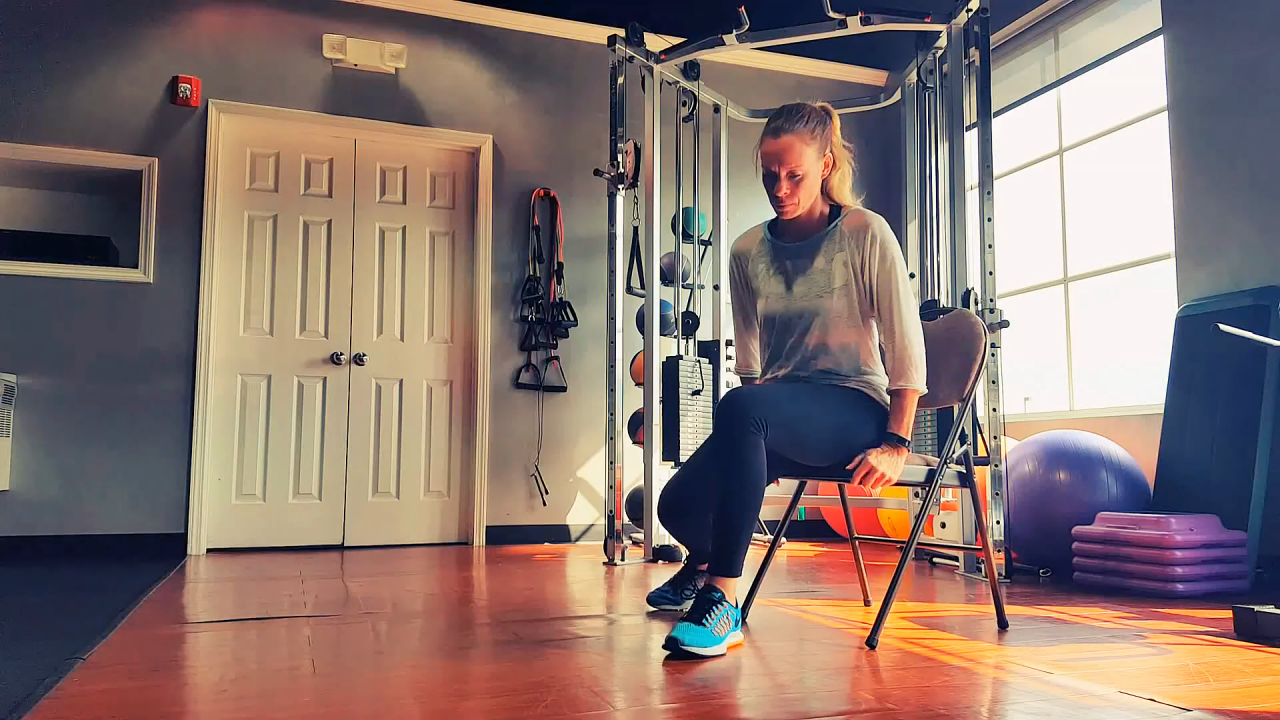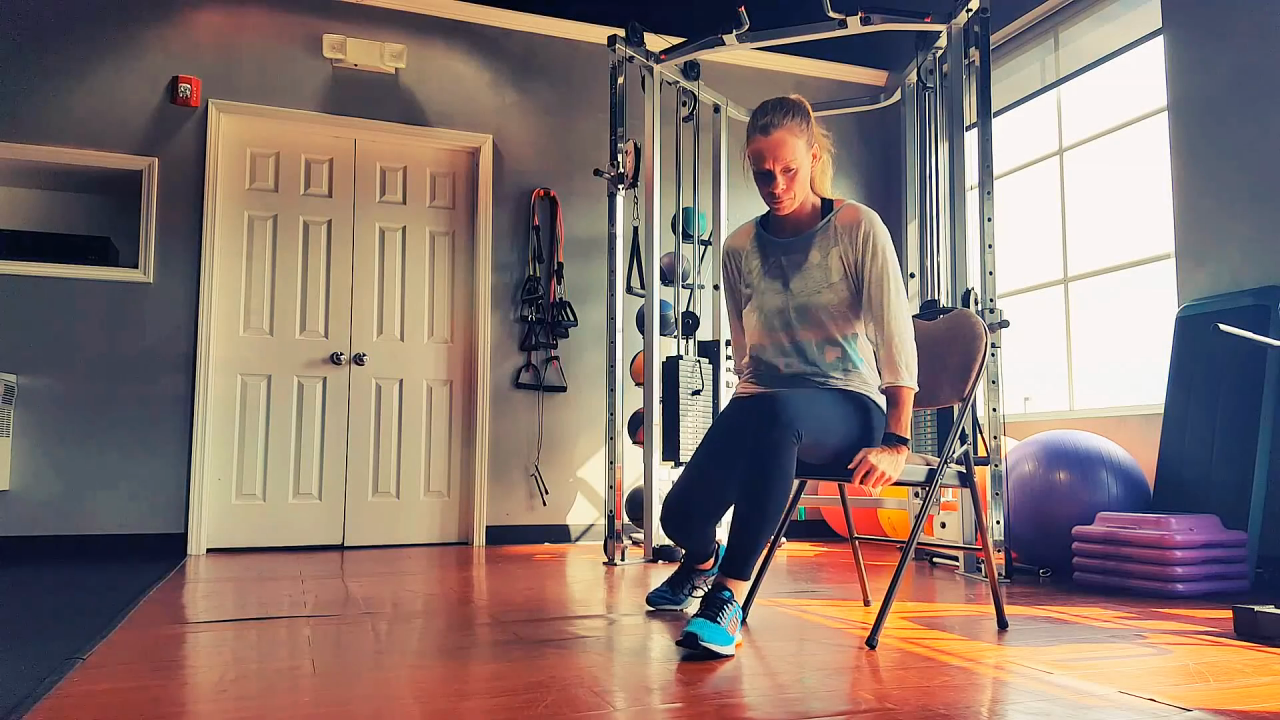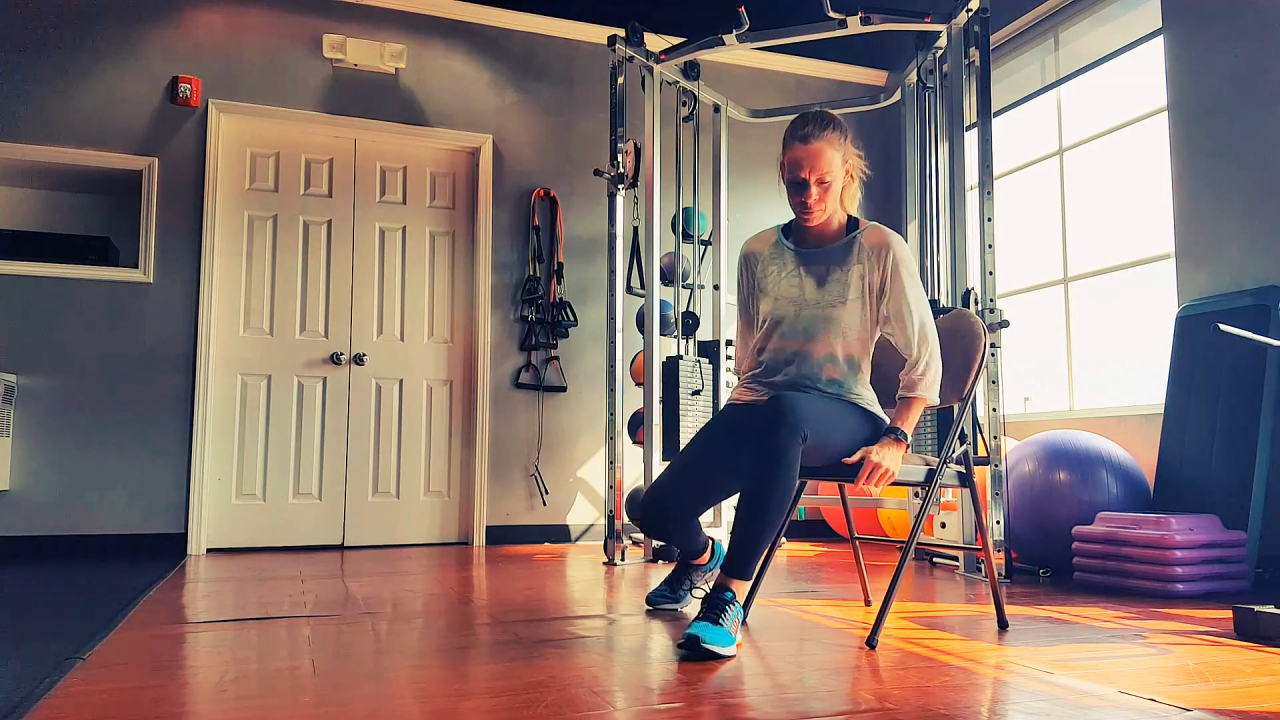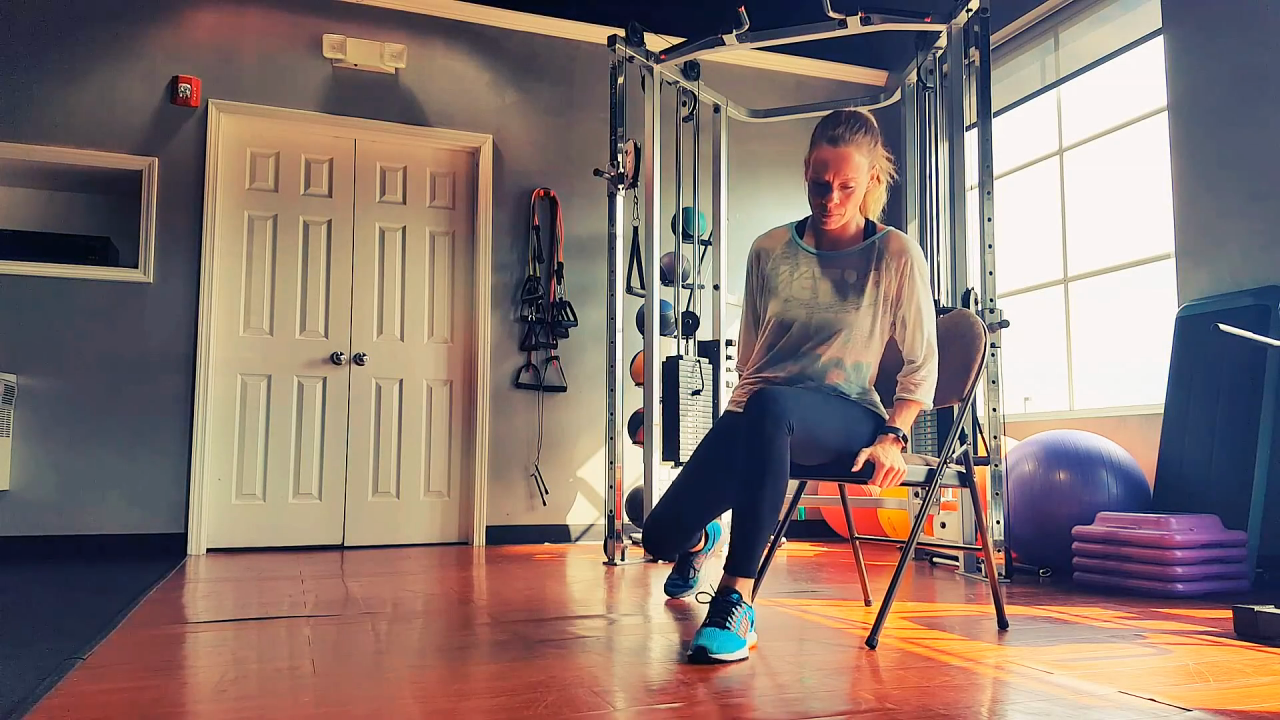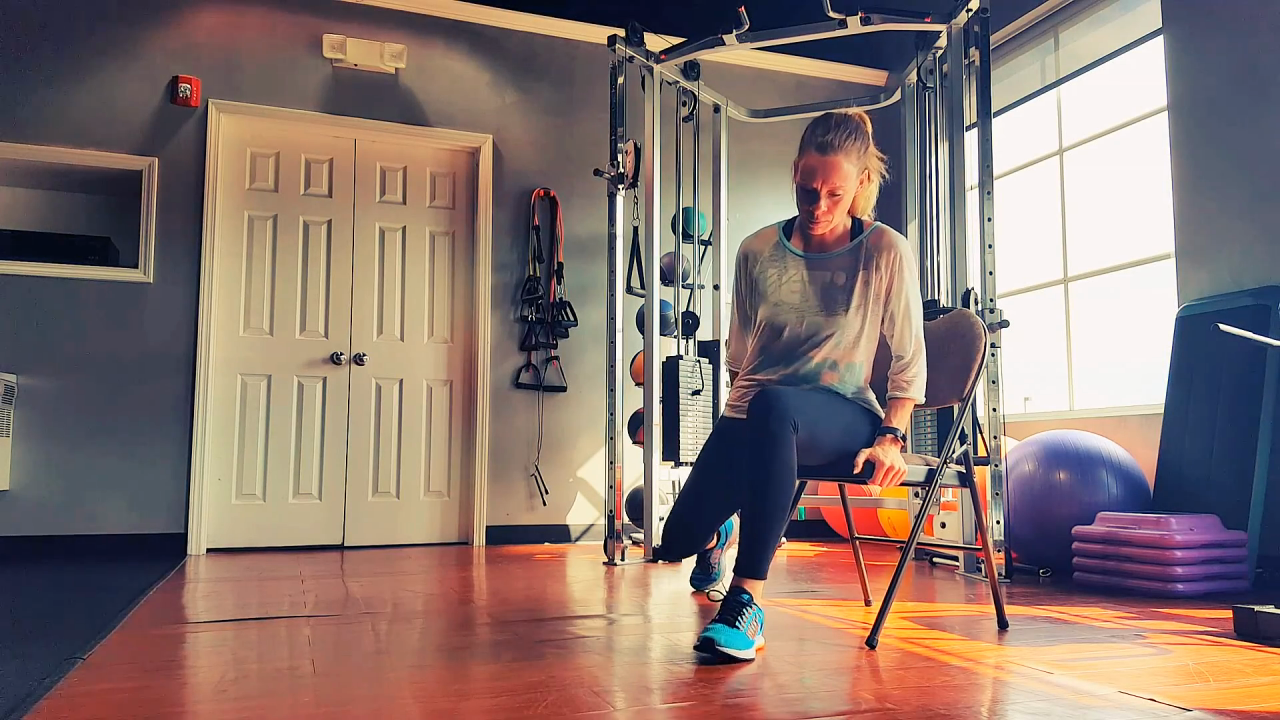
dt=0.3s
person 1, frame 1
left shoulder: (866, 234)
right shoulder: (748, 250)
left elbow: (906, 345)
left wrist: (895, 443)
right wrist: (761, 435)
left hip: (855, 409)
right hip: (778, 413)
left knee: (738, 406)
right knee: (677, 505)
left ankle: (721, 601)
right ankle: (706, 560)
person 1, frame 2
left shoulder: (858, 228)
right shoulder: (739, 247)
left elbow: (896, 338)
left wrist: (895, 442)
right wrist: (747, 410)
left hip: (845, 405)
right hip: (761, 402)
left knee: (779, 412)
right knee: (681, 516)
left ankle: (727, 596)
right ankle: (705, 560)
person 1, frame 3
left shoulder: (881, 249)
right shoulder: (758, 252)
left elbow: (925, 359)
left wrist: (895, 439)
right wrist: (742, 430)
left hip: (844, 415)
right hip: (756, 408)
left knee: (785, 412)
right knee: (657, 510)
left ankle: (728, 598)
right ankle: (701, 556)
person 1, frame 4
left shoulder: (897, 255)
right shoulder: (769, 250)
left elbow: (921, 363)
left wrist: (893, 434)
right wrist: (744, 406)
left hip: (844, 416)
right hip: (754, 412)
left knee: (769, 407)
right knee: (662, 535)
left ankle: (737, 600)
right ankle: (702, 541)
person 1, frame 5
left shoulder: (886, 252)
right shoulder: (757, 250)
left elbow: (909, 359)
left wrist: (890, 436)
right wrist: (737, 417)
left hip: (841, 415)
right hip: (749, 415)
left knee: (772, 408)
right knee: (677, 542)
left ankle: (746, 602)
right ankle: (719, 534)
